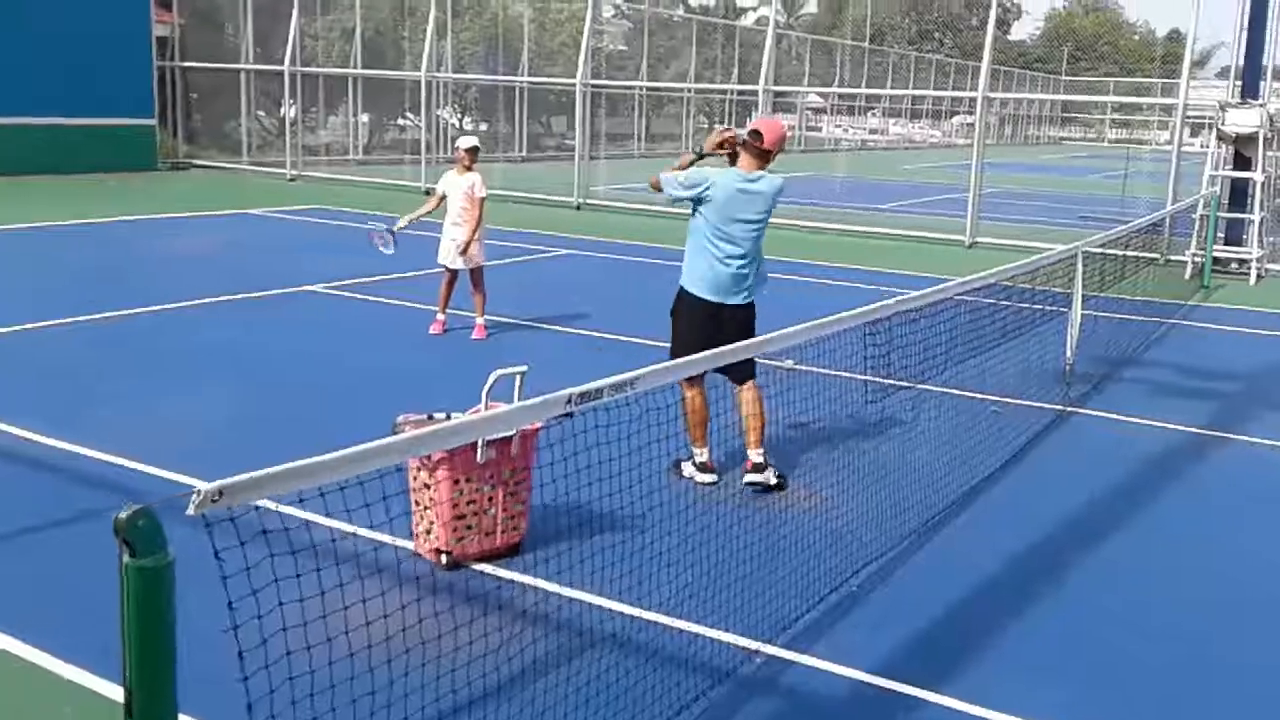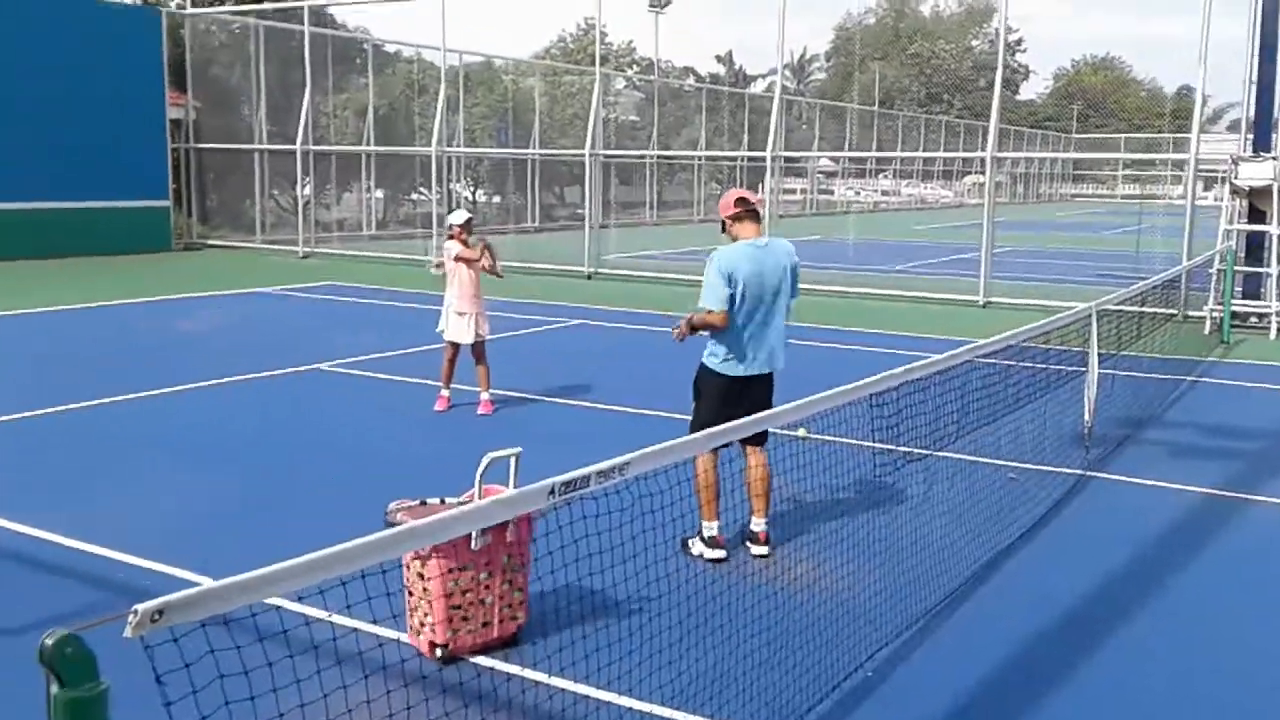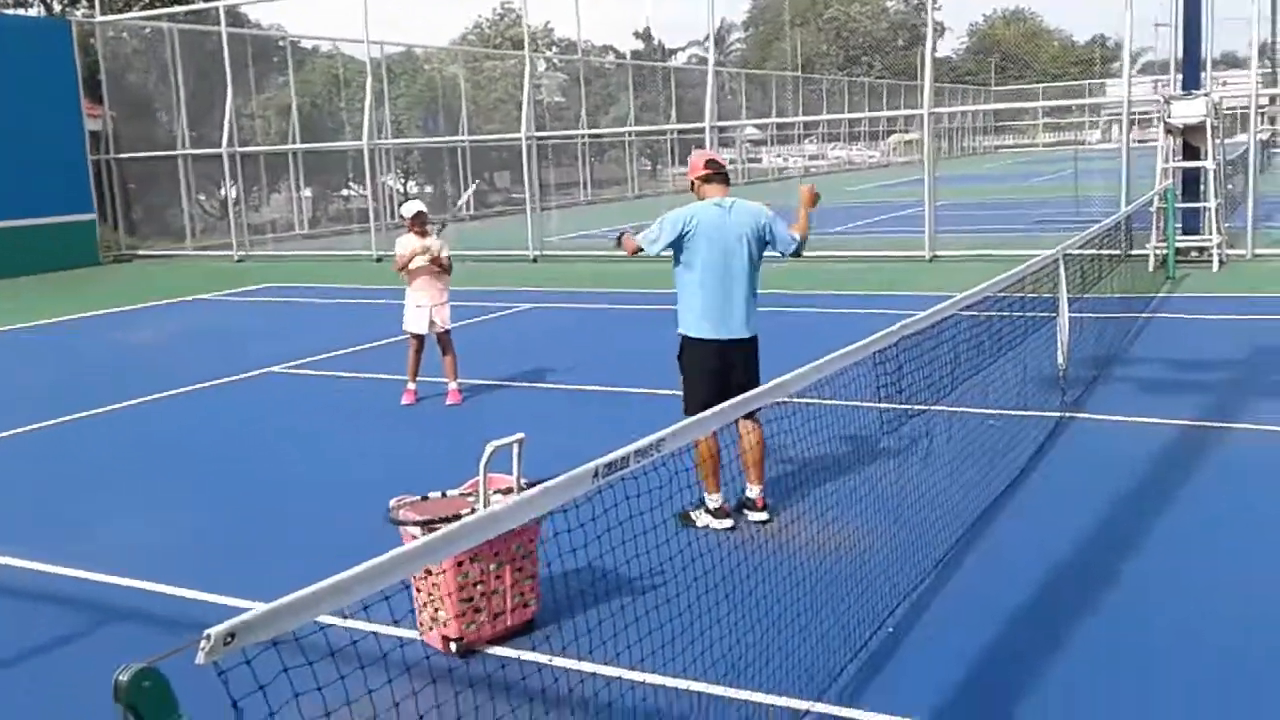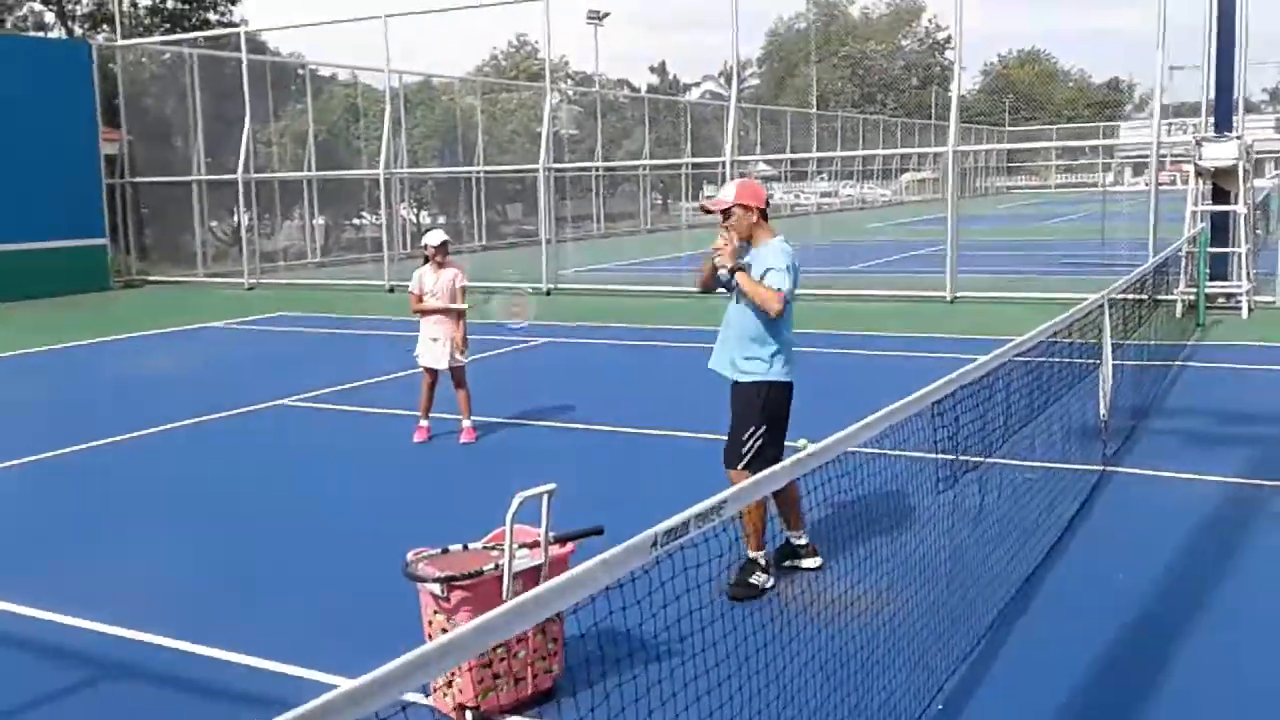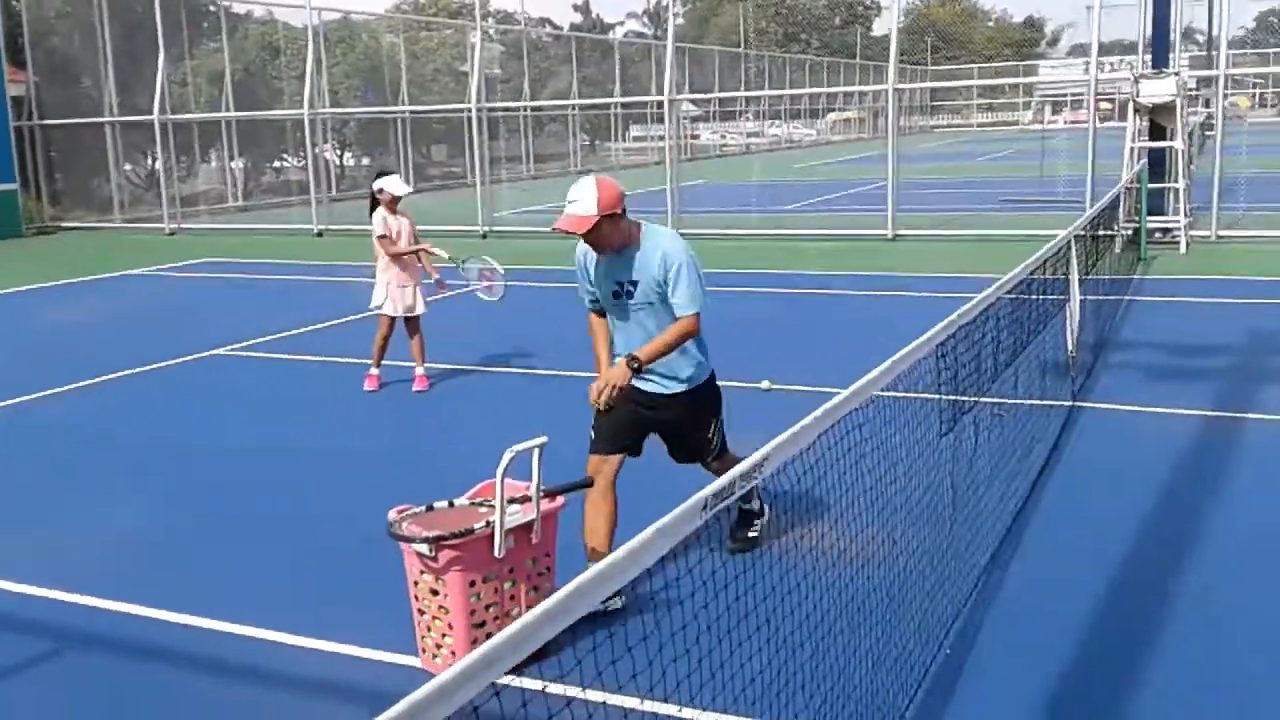
dt=1s
person 1, frame 1
left shoulder: (708, 179)
right shoulder: (773, 186)
left elbow: (657, 182)
left wrist: (701, 152)
right wrist: (732, 156)
left hip: (697, 293)
right hip: (740, 298)
left knee: (691, 379)
right knee: (745, 380)
left ankle: (701, 461)
right ankle: (756, 463)
person 1, frame 2
left shoulder: (724, 258)
right shoulder: (786, 251)
left elbow: (717, 318)
left wrist: (690, 322)
left hip: (722, 369)
right hip: (764, 368)
left knee: (705, 449)
right knee: (755, 448)
left ankle: (710, 536)
right ankle: (759, 531)
person 1, frame 3
left shoulder: (685, 217)
right shoulder: (758, 213)
left elbow: (632, 247)
right elbow: (796, 246)
left wrist: (623, 237)
right wrist: (806, 207)
left hip: (700, 336)
right hip: (743, 334)
right knee: (748, 417)
left ankle: (714, 507)
right ankle: (755, 498)
person 1, frame 4
left shoulder: (777, 254)
right shoulder: (748, 253)
left elbow: (774, 305)
right elbow: (705, 284)
left wrist: (736, 271)
right wrist: (719, 258)
left hip: (763, 379)
right hip: (751, 376)
left knee: (741, 471)
right knee: (769, 466)
left ankle: (757, 563)
right ankle: (800, 545)
person 1, frame 5
left shoulder: (669, 250)
right shoulder: (586, 254)
left elbow: (690, 324)
left wrist: (632, 362)
right wrist: (605, 369)
left hip: (685, 382)
right hip: (625, 384)
left knee: (714, 461)
right knee: (600, 469)
left ankle: (751, 508)
person 2, frame 1
left shoulder: (476, 178)
right shoulder: (448, 176)
left elbow: (478, 214)
right elbow: (434, 202)
left wrist: (469, 239)
right wrist: (411, 217)
left hip: (470, 237)
right hip: (450, 235)
left knee: (477, 280)
right knee: (448, 278)
left ankle: (480, 322)
right ankle: (440, 318)
person 2, frame 2
left shoulder: (477, 250)
right shoulder: (450, 247)
left elbow: (498, 272)
right elbow: (475, 256)
left wrist: (488, 248)
right wrist: (483, 244)
left hip: (475, 308)
right hip: (456, 308)
left knee: (480, 354)
right knee: (450, 353)
left ankle: (485, 397)
right ankle: (444, 394)
person 2, frame 3
left shoulder: (436, 239)
right shoulder: (403, 241)
left elbow: (448, 269)
right elbow: (398, 267)
left wrist: (437, 259)
right wrist: (416, 251)
left hip: (438, 299)
right hip: (416, 300)
left knee: (446, 343)
right knee: (415, 345)
left ankle: (453, 387)
right ankle: (411, 387)
person 2, frame 4
left shoulder: (455, 270)
right shoulder: (420, 274)
left elbow: (460, 305)
right elbow: (415, 307)
left wrist: (461, 331)
right wrist: (442, 306)
left hip: (452, 333)
right hip: (430, 335)
left knee: (459, 380)
right knee: (429, 380)
left ankle: (467, 425)
right ankle: (423, 424)
person 2, frame 5
left shoulder: (404, 217)
right shoulder: (380, 218)
left elbow: (419, 248)
right elbow: (390, 250)
left wrist: (433, 272)
right wrist: (418, 248)
left hip: (411, 280)
right hip: (390, 281)
left knee: (414, 328)
right knee: (385, 329)
left ankle: (420, 372)
right ankle: (374, 372)
